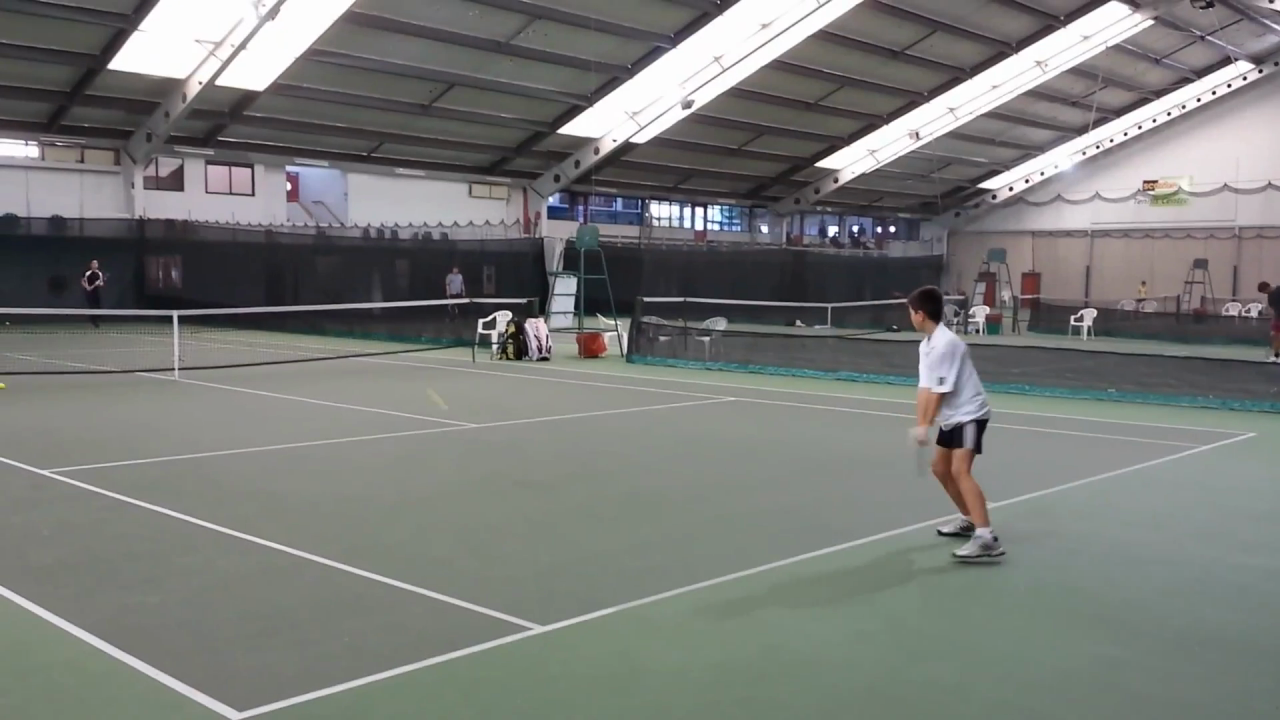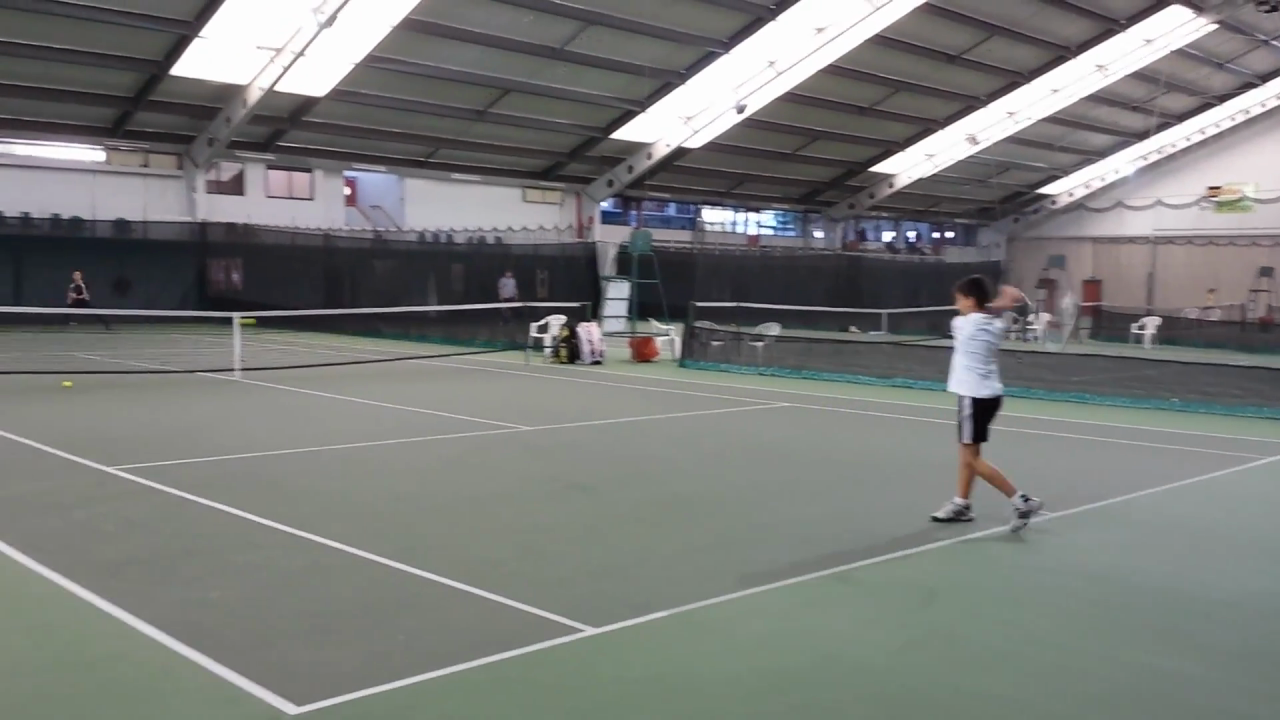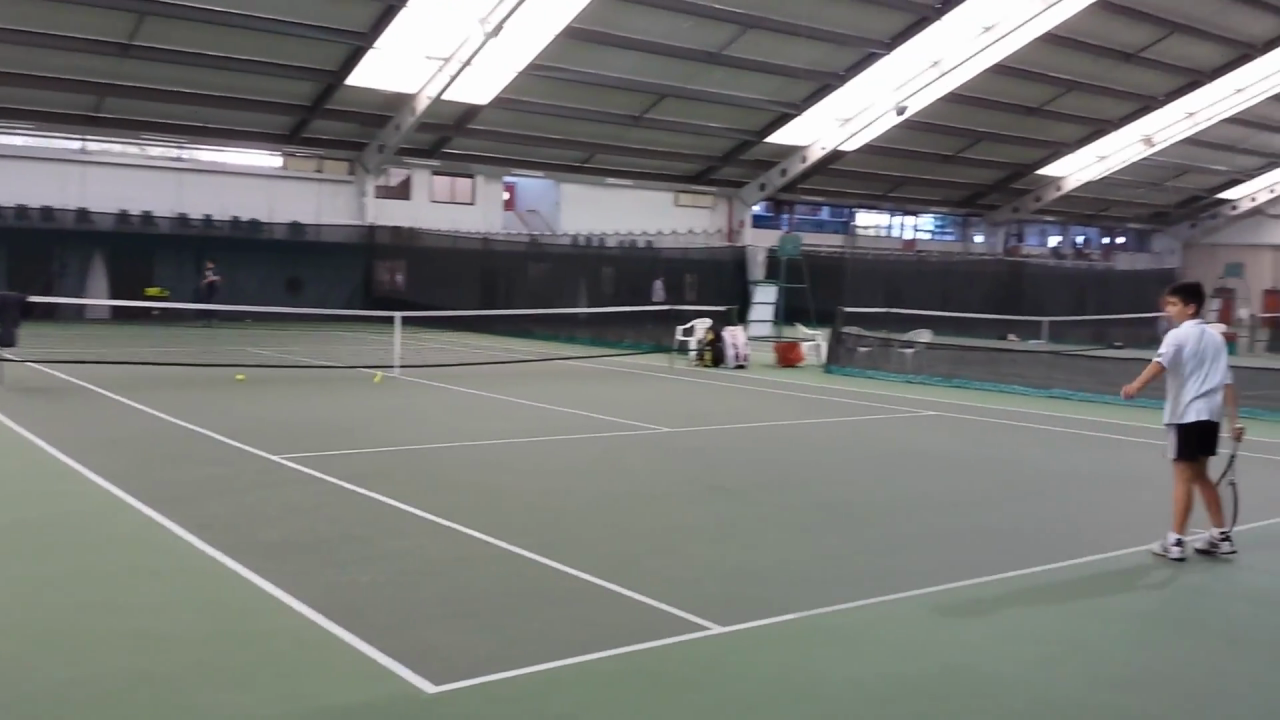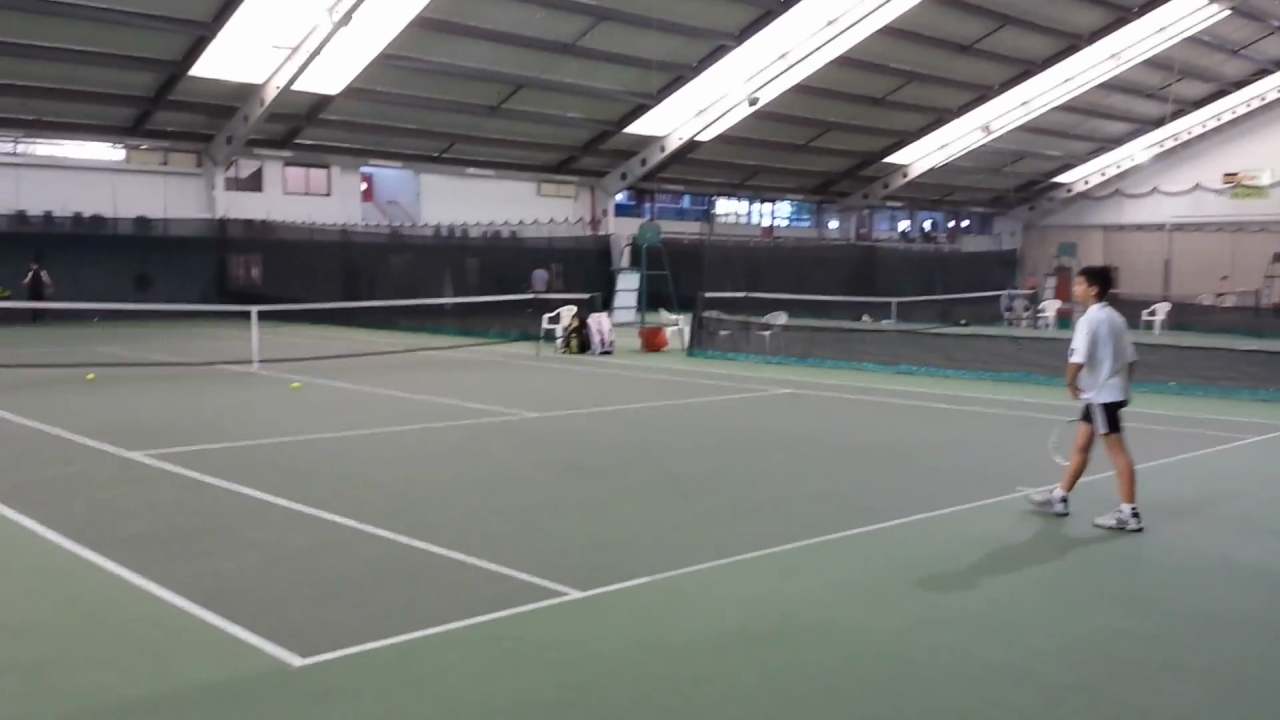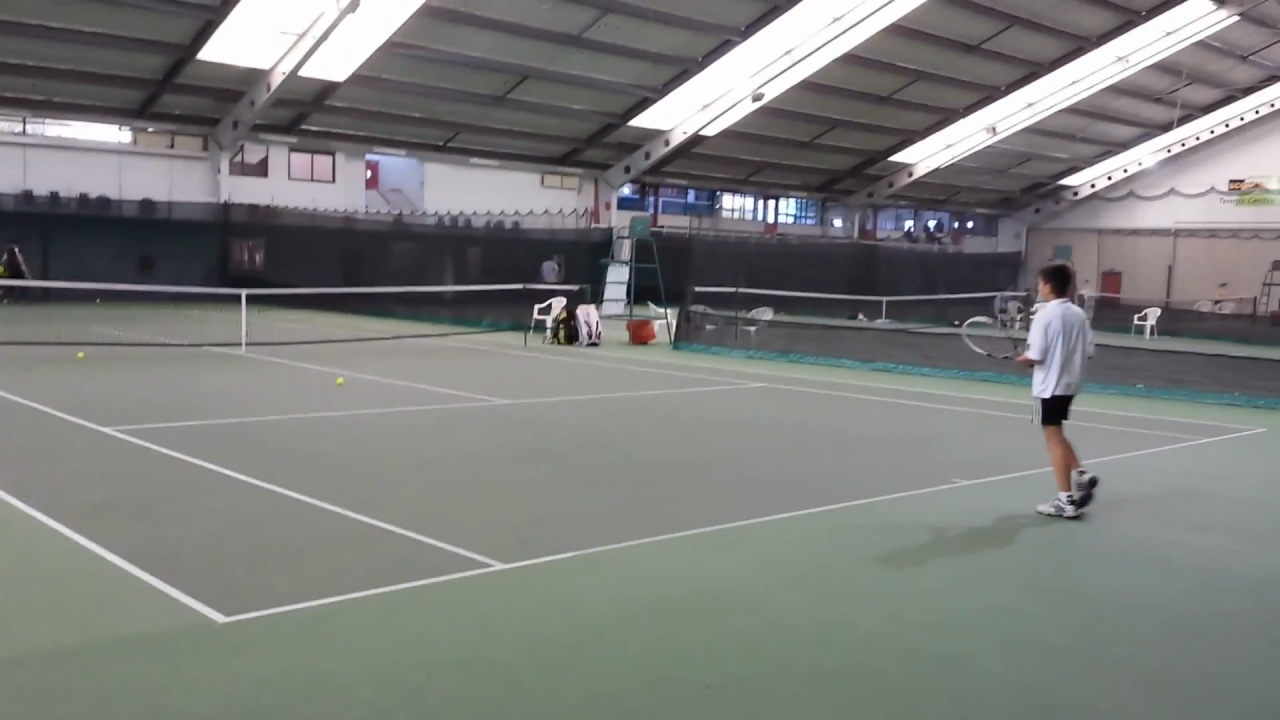
dt=1s
person 1, frame 1
left shoulder: (946, 344)
right shoulder: (927, 345)
left elbow: (941, 390)
right elbow: (925, 387)
left wrist: (925, 425)
right wrist: (921, 424)
left hip: (970, 414)
right hip: (953, 415)
left knee: (960, 472)
right knee: (940, 469)
left ankle: (986, 538)
right ankle: (969, 519)
person 1, frame 2
left shoulder: (961, 324)
right shoulder: (996, 327)
left wrist: (1000, 304)
right wrist: (1003, 303)
left hip: (973, 395)
right hip: (990, 394)
left knee: (972, 457)
right knee: (967, 451)
left ankle: (1021, 502)
right ankle: (961, 504)
person 1, frame 3
left shoulder: (1178, 336)
right shoulder: (1215, 338)
left elbow: (1160, 362)
right elbow: (1226, 383)
left wrist: (1136, 385)
right wrist: (1234, 419)
left hip: (1185, 415)
right hip: (1210, 414)
left knee: (1183, 478)
right knee: (1200, 476)
left ankle: (1175, 542)
right ankle: (1221, 536)
person 1, frame 4
left shoulder: (1089, 320)
right shoulder: (1117, 318)
left elbow: (1077, 361)
right elbow: (1130, 360)
left wrist: (1072, 383)
right wrist: (1121, 387)
left hip: (1100, 394)
right hip: (1112, 392)
left knee: (1116, 450)
right knee: (1081, 444)
left ankle: (1129, 513)
right ankle: (1059, 497)
person 1, frame 5
left shoulder: (1044, 316)
right shoulder: (1079, 314)
left elbow: (1035, 356)
right elbow: (1088, 351)
left wrist: (1023, 359)
left hip: (1050, 386)
right hip: (1070, 384)
left knee: (1054, 440)
right knee: (1057, 436)
left ankle: (1066, 501)
right ankle: (1081, 476)
